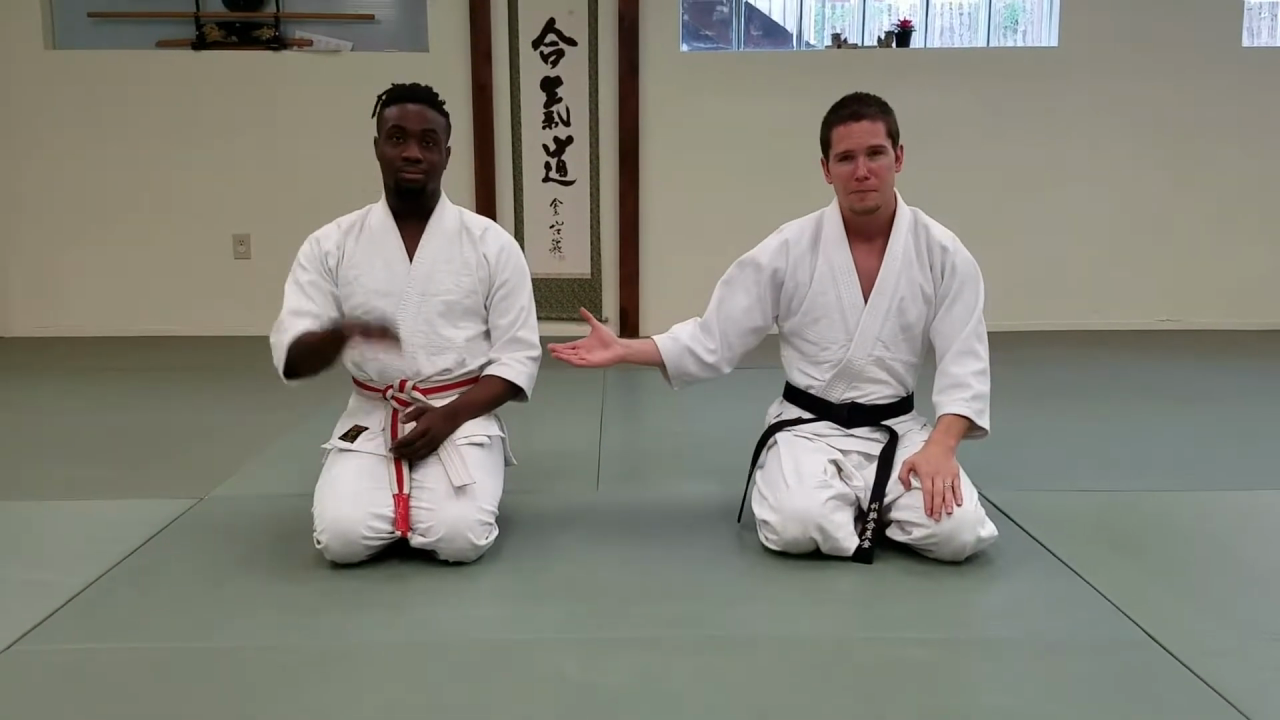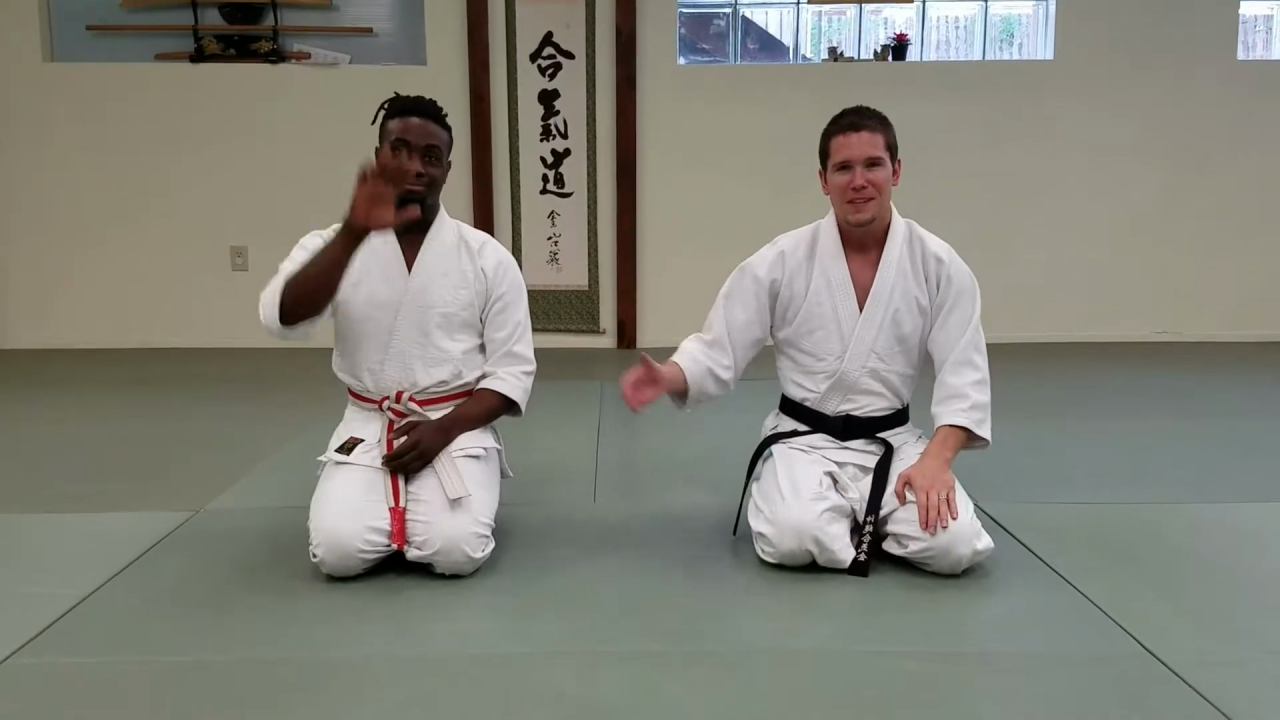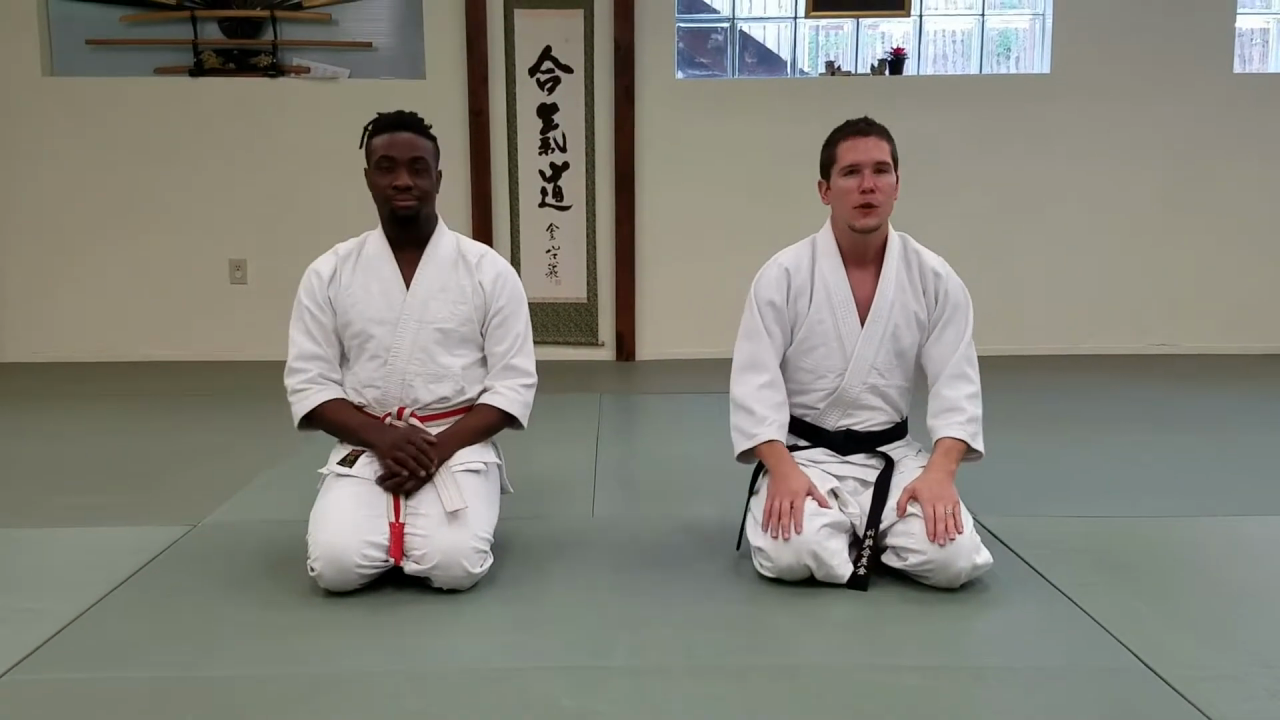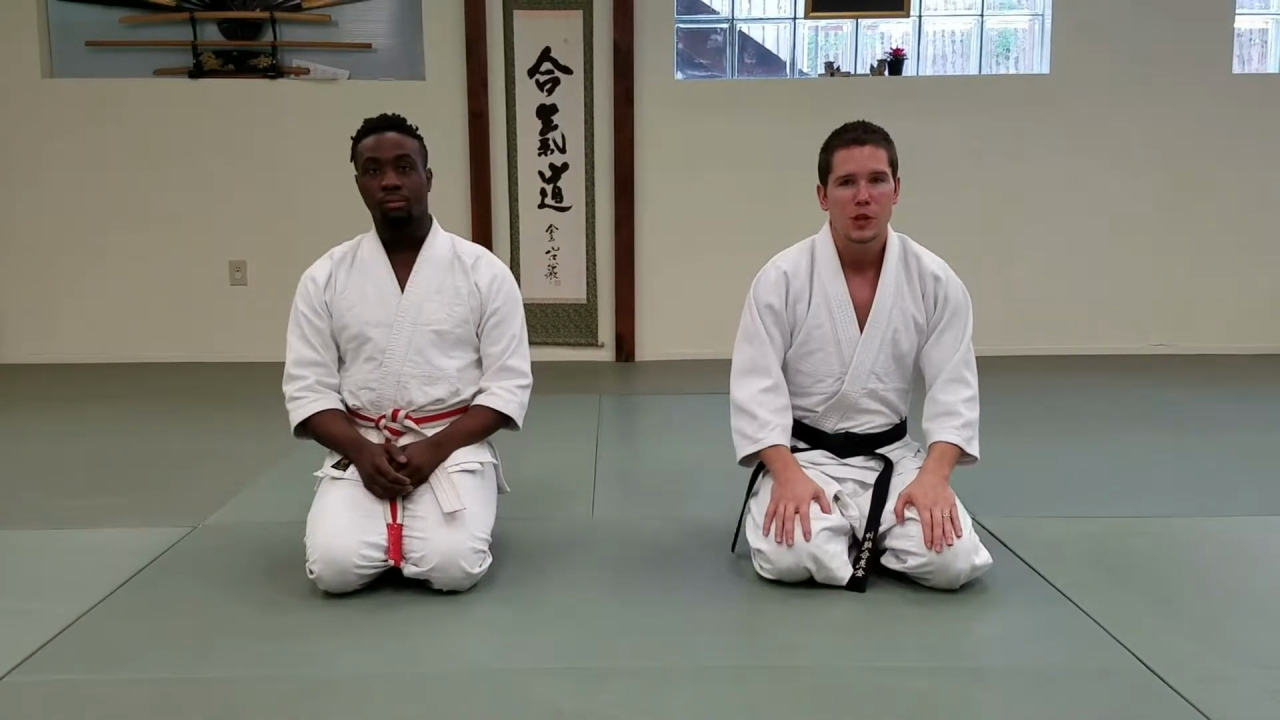
dt=0.5s
person 1, frame 1
left shoulder: (491, 244)
right shoulder: (333, 242)
left elbow: (518, 355)
right elbow: (291, 356)
left wrist: (448, 416)
right wrist: (341, 334)
left hip: (461, 417)
right hip: (369, 418)
left knee: (459, 539)
right knee: (342, 538)
left ankle: (437, 494)
right ankle: (400, 498)
person 1, frame 2
left shoulder: (487, 258)
right shoulder: (335, 245)
left elbow: (512, 369)
right elbow: (283, 317)
left wrist: (442, 430)
right wrist: (354, 233)
left hip: (456, 429)
right hip: (366, 428)
left knee: (455, 550)
right knee: (338, 552)
left ankle: (433, 504)
right ankle: (393, 508)
person 1, frame 3
left shoulder: (488, 270)
right shoulder: (328, 273)
left elbow: (513, 383)
right elbow: (310, 383)
left wrist: (438, 447)
right wrist: (378, 436)
left hip: (457, 444)
right hip: (366, 445)
left knee: (454, 565)
right knee: (336, 566)
left ankle: (423, 523)
right ankle: (396, 526)
person 1, frame 4
left shoulder: (483, 271)
right shoulder: (325, 277)
left elbow: (508, 385)
right elbow: (308, 389)
left wrist: (435, 449)
right wrist: (362, 451)
left hip: (453, 445)
right hip: (362, 448)
left knee: (452, 566)
right knee: (335, 567)
left ankle: (425, 521)
right ankle: (391, 524)
person 2, frame 1
left shoulder: (942, 253)
right shoulder: (787, 249)
left elbow: (965, 362)
right elbow: (713, 339)
left wrist: (940, 447)
right wrist: (622, 350)
left hip: (897, 429)
right hip: (809, 427)
left knee: (957, 532)
right knee: (797, 526)
left ankle: (868, 505)
right ankle: (858, 506)
person 2, frame 2
left shoulder: (938, 265)
right shoulder: (781, 260)
left elbow: (964, 373)
right elbow: (717, 351)
left wrist: (937, 460)
right wrist: (664, 376)
left hip: (893, 443)
right hip: (805, 439)
left knee: (955, 546)
right knee: (791, 539)
left ankle: (861, 519)
right ankle: (856, 520)
person 2, frame 3
left shoulder: (934, 278)
right shoulder: (783, 274)
left elbow: (957, 384)
right elbow: (754, 383)
left wrist: (940, 472)
right wrist: (783, 471)
left hip: (893, 455)
right hip: (804, 455)
left knee: (953, 560)
right knee: (792, 555)
left ankle: (862, 535)
person 2, frame 4
left shoulder: (935, 280)
right shoulder: (781, 277)
left elbow: (953, 388)
right elbow: (756, 387)
left wrist: (933, 477)
right wrist: (788, 475)
left hip: (893, 457)
right hip: (805, 456)
left knee: (952, 561)
right knee: (790, 556)
left ankle: (863, 535)
right ankle: (858, 536)
